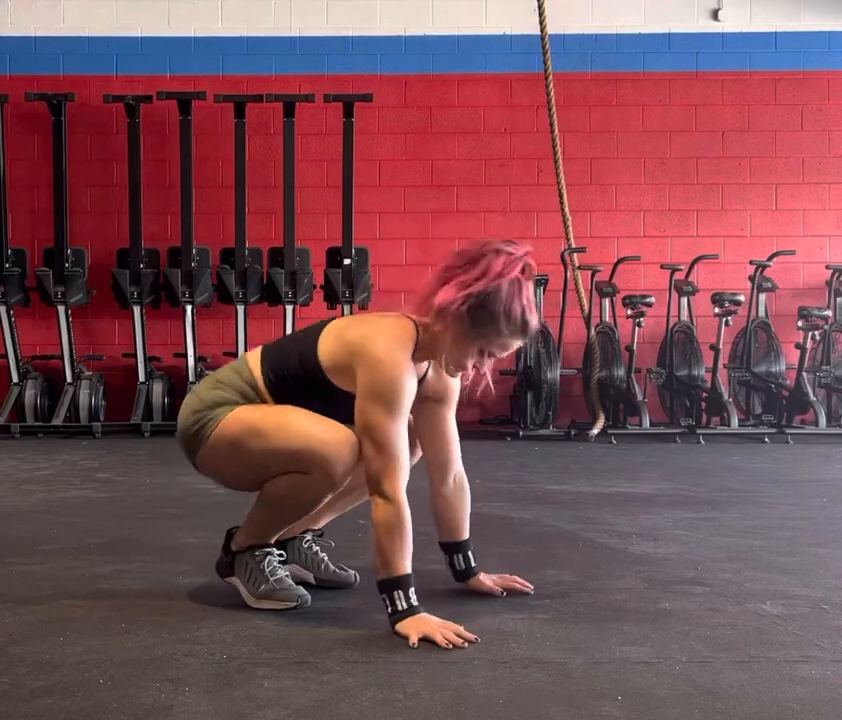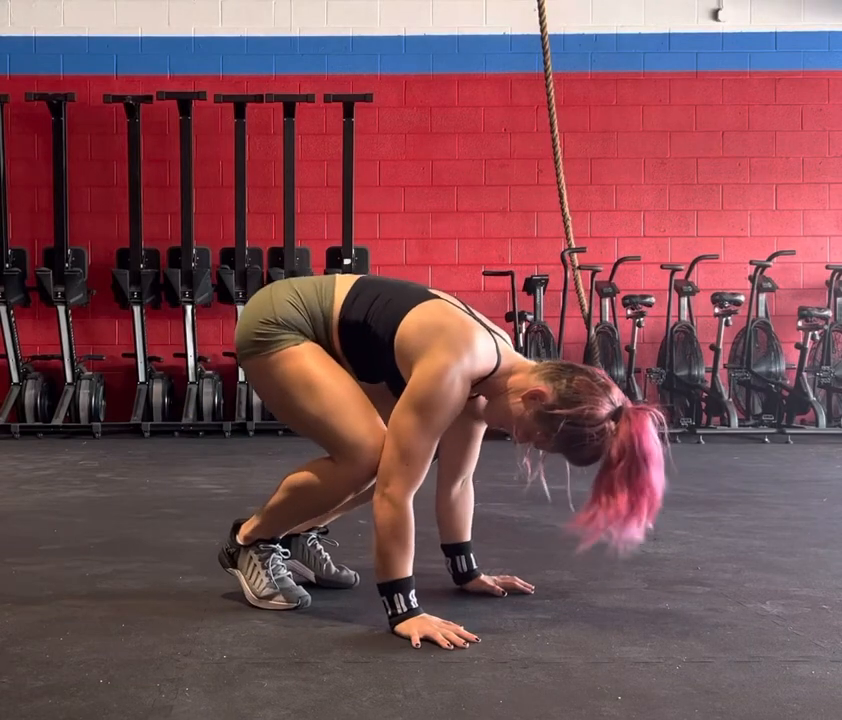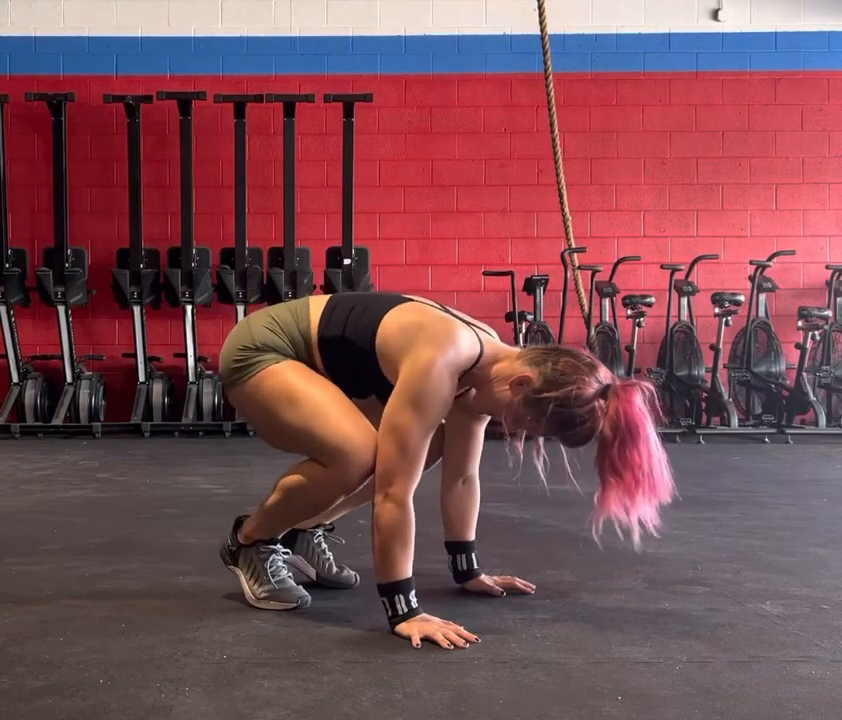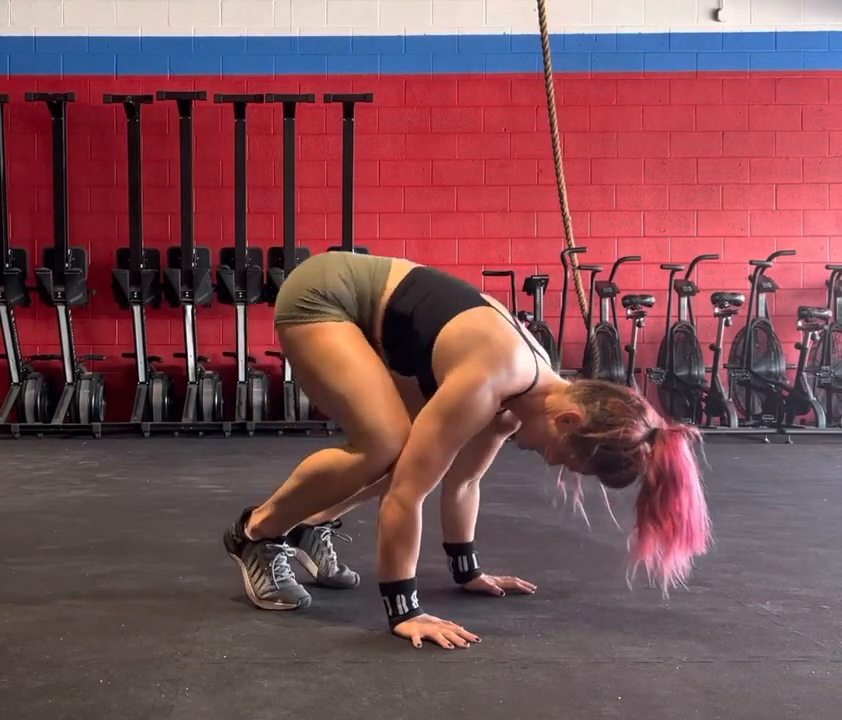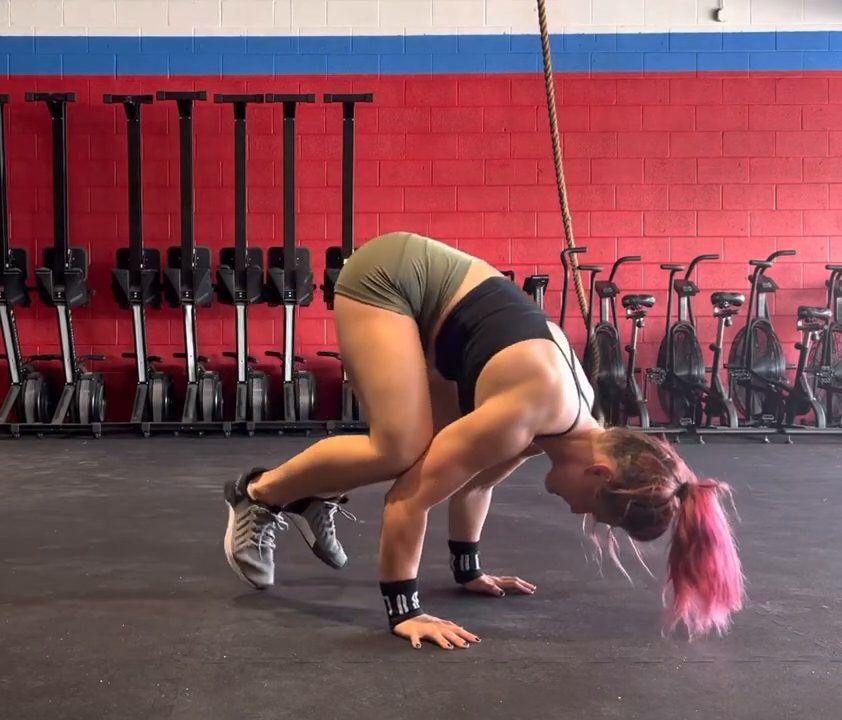
dt=1s
person 1, frame 1
left shoulder: (434, 368)
right shoulder: (389, 355)
left elbow: (449, 473)
right elbow: (388, 490)
left wrist: (467, 570)
right wrist: (405, 608)
left hip: (259, 407)
right hip: (215, 419)
left knee: (403, 447)
right knee: (336, 450)
left ankle: (292, 539)
right ankle: (246, 551)
person 1, frame 2
left shoulder: (495, 369)
right shoulder: (454, 369)
left elbow: (454, 477)
right elbow: (396, 490)
left wrist: (466, 572)
right wrist: (405, 611)
left hip: (325, 332)
right hip: (281, 321)
left knee: (396, 452)
right knee: (366, 454)
left ankle: (296, 537)
right ankle: (249, 542)
person 1, frame 3
left shoulder: (484, 364)
right shoulder: (440, 362)
left elbow: (462, 474)
right elbow: (394, 490)
left wrist: (467, 570)
right wrist: (404, 610)
left hip: (317, 355)
right hip: (262, 348)
left knee: (424, 444)
right knee: (359, 455)
left ankle: (302, 531)
right ankle: (250, 541)
person 1, frame 4
left shoulder: (531, 389)
right shoulder: (490, 380)
left elbow: (459, 475)
right elbow: (405, 489)
left wrist: (468, 570)
right wrist: (404, 611)
left hip: (365, 305)
right hip: (322, 294)
left knee: (423, 448)
right knee: (386, 447)
left ankle: (311, 526)
right ankle: (257, 534)
person 1, frame 5
left shoulder: (573, 418)
right shoulder: (531, 412)
left elbow: (475, 476)
right elbow: (412, 495)
left wrist: (467, 569)
right wrist: (404, 611)
left hip: (430, 282)
right hip: (390, 273)
left knee: (443, 452)
right knee: (401, 452)
left ankle: (314, 497)
right ankle: (258, 496)
